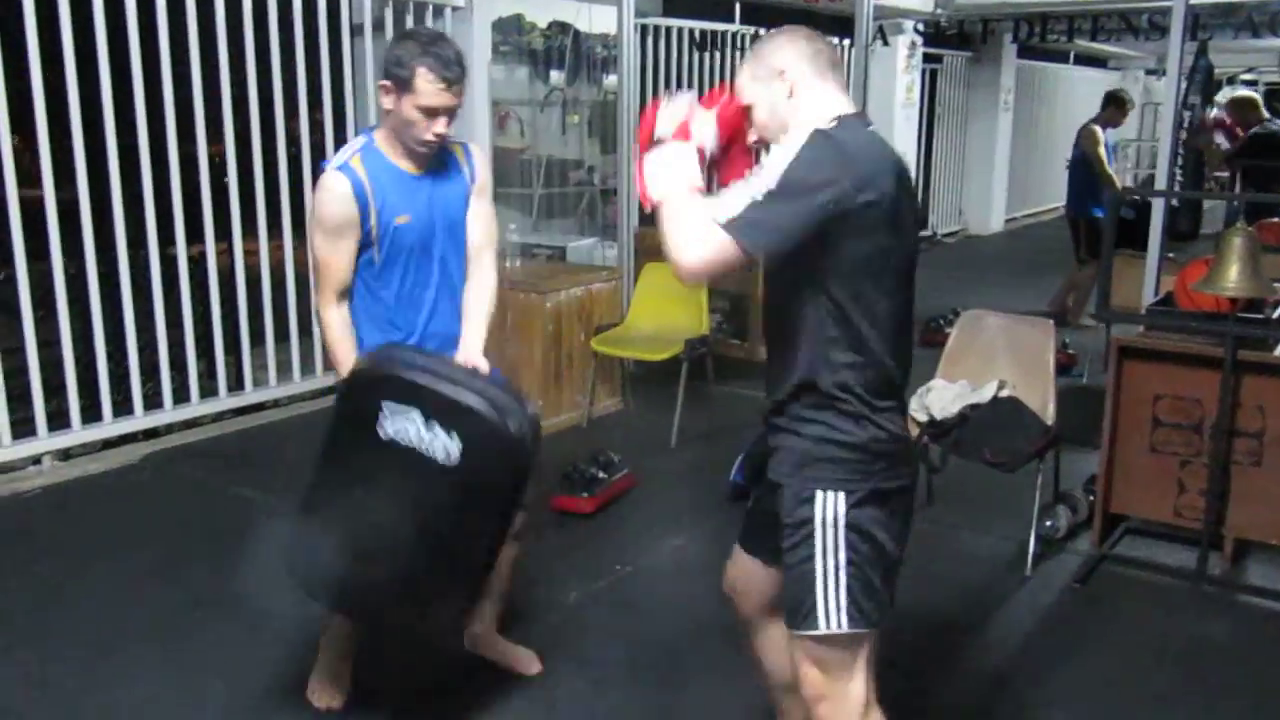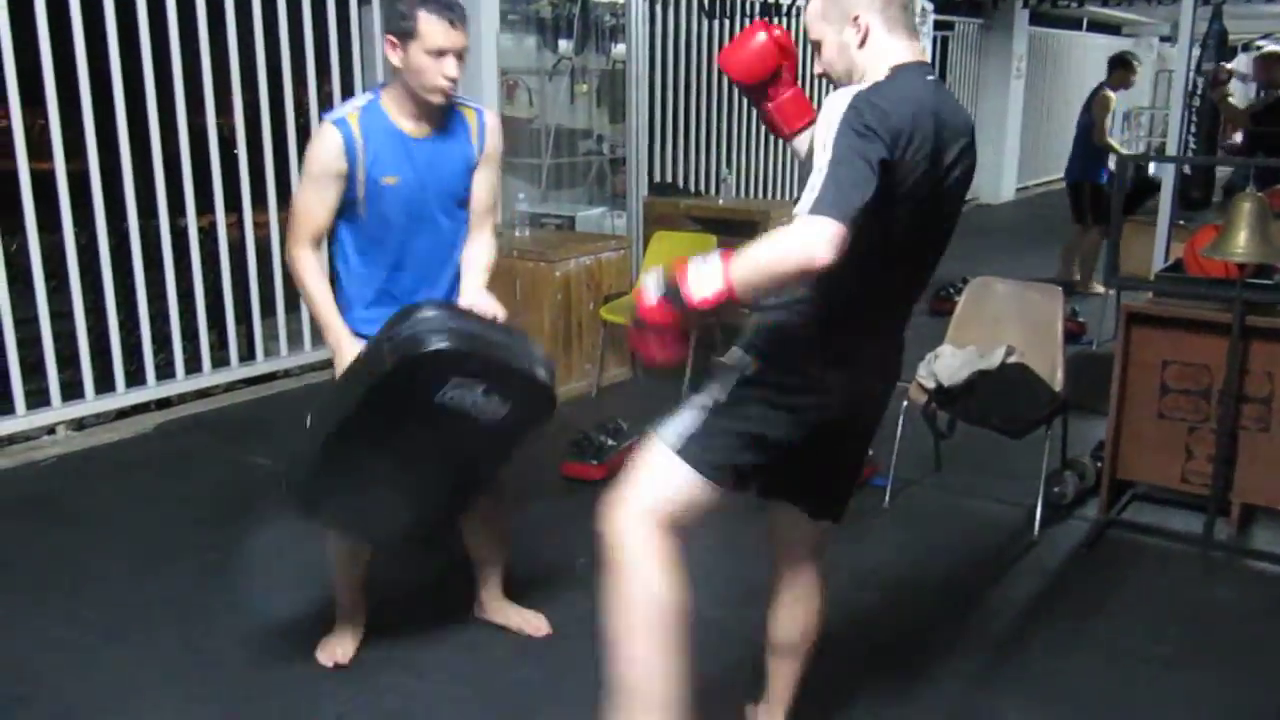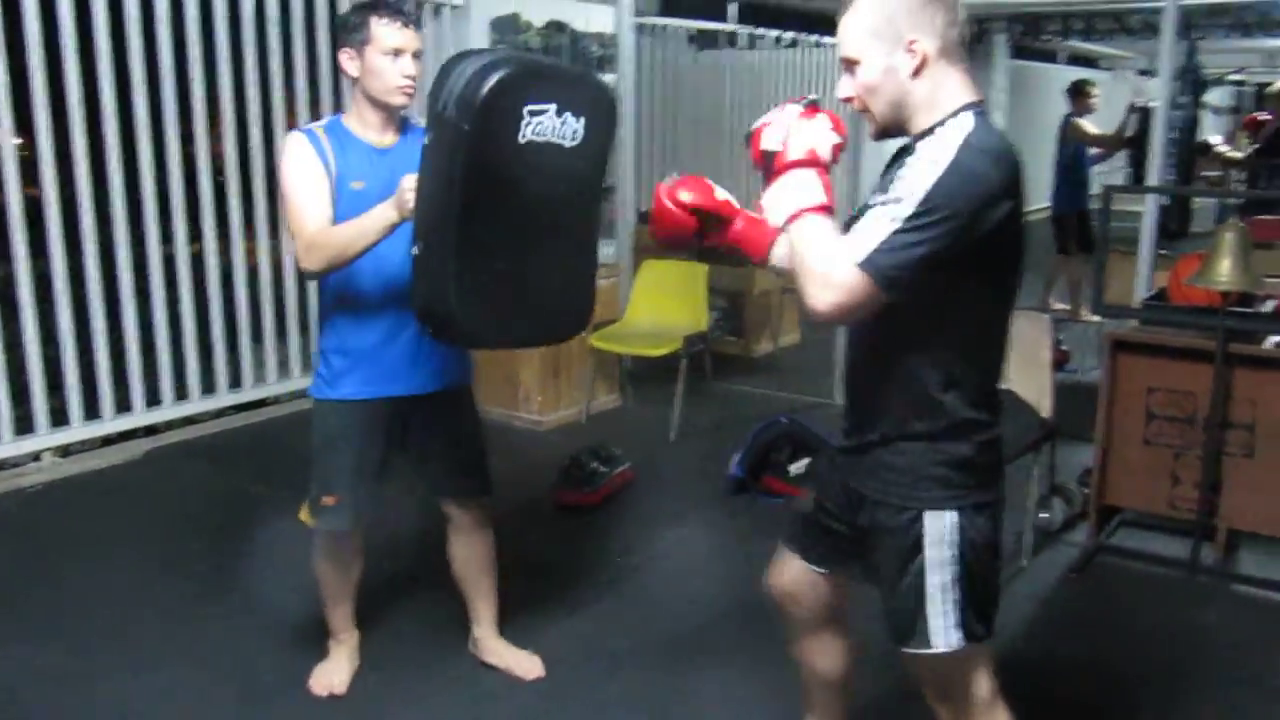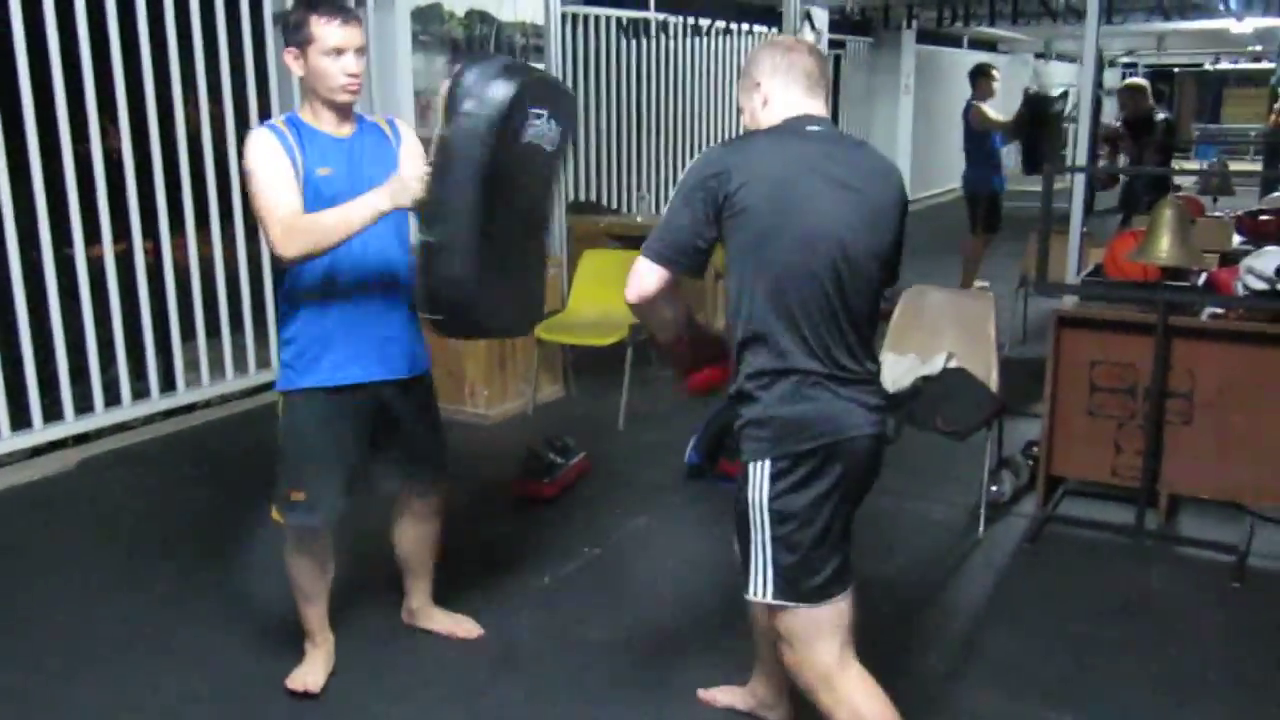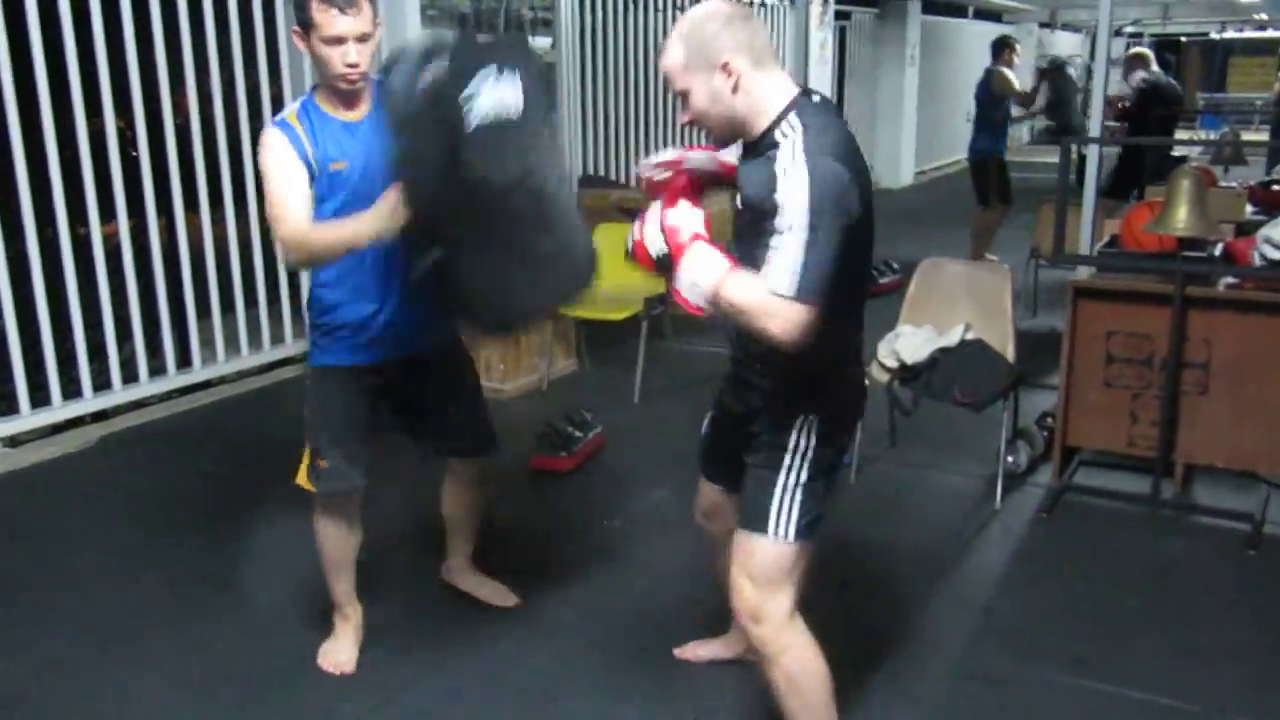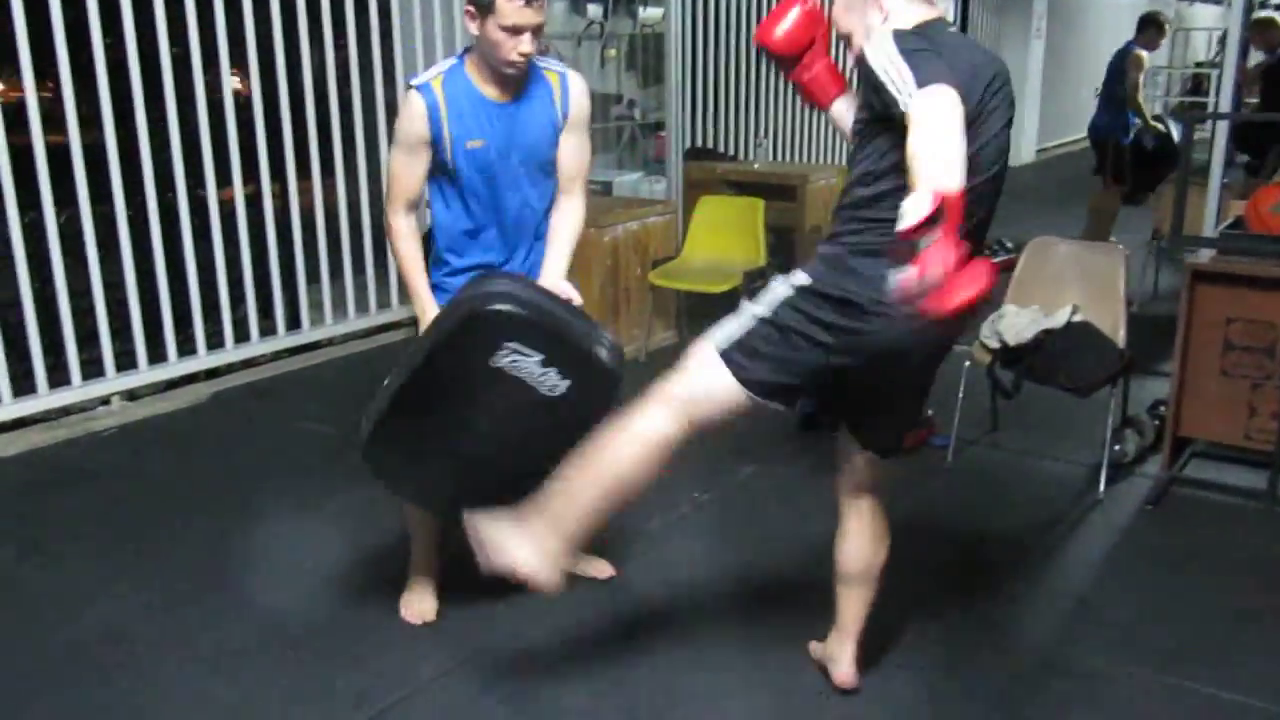
dt=0.7s
person 1, frame 1
left shoulder: (822, 154)
right shoulder: (871, 161)
left elbow: (697, 255)
left wrist: (671, 161)
right wrist: (738, 176)
left hip: (842, 462)
right hip: (817, 441)
right knee: (753, 588)
person 1, frame 2
left shoulder: (866, 105)
right shoulder: (947, 119)
left elbow: (816, 243)
left wrist: (692, 288)
right wrist: (774, 93)
left hip: (793, 364)
right hip: (860, 379)
left knee: (637, 517)
right knee: (795, 557)
person 1, frame 3
left shoulder: (968, 159)
right shoulder: (925, 152)
left elbow: (832, 295)
right elbow: (830, 265)
left wrist: (796, 173)
right wrist: (727, 223)
left hip: (931, 477)
right hip: (871, 452)
right knee: (803, 593)
person 1, frame 4
left shoulder: (730, 165)
right shoulder: (884, 175)
left elbow: (643, 289)
left wrist: (691, 345)
left hip: (794, 428)
right hip: (859, 418)
left knee: (819, 655)
right knee: (766, 557)
person 1, frame 5
left shoulder: (807, 161)
right shoulder: (790, 125)
left elbow: (786, 321)
left wrist: (689, 248)
left hip: (802, 403)
right hip: (760, 383)
left knee: (762, 600)
right knee: (716, 512)
right ankle: (742, 638)
person 1, frame 6
right shoulder: (990, 67)
left elbow: (935, 119)
left wrist: (931, 217)
right wrist: (810, 70)
left hip: (847, 293)
right hip: (922, 322)
left knee: (672, 406)
right knee: (860, 484)
left ankle: (539, 539)
right ankle: (844, 649)
person 2, frame 1
left shoulder: (469, 161)
right shoulder: (346, 183)
left elbow: (481, 264)
right elbow: (332, 302)
left wrist: (471, 349)
left hip: (465, 378)
left knee: (505, 515)
left ankle: (483, 630)
right ankle: (336, 649)
person 2, frame 2
left shoulder: (480, 127)
right shoulder: (342, 135)
left elbow: (480, 228)
right elbow: (302, 248)
left wrist: (473, 289)
right wrist: (341, 340)
right hip: (374, 345)
left ankle: (490, 595)
right ankle: (348, 611)
person 2, frame 3
right shoulder: (310, 147)
right elbow: (313, 254)
right wrist: (395, 209)
left hip: (438, 367)
right hip: (353, 376)
left knee: (468, 506)
right knee: (336, 521)
left ankle: (486, 634)
right ankle: (342, 639)
person 2, frame 4
left shoulder: (394, 136)
right shoulder: (273, 143)
right elbow: (289, 242)
right wrist: (386, 195)
left hip: (401, 355)
right hip: (320, 368)
left knee: (423, 491)
right knee: (308, 517)
left ankle: (419, 603)
right ankle: (318, 639)
person 2, frame 5
right shoulder: (287, 137)
right elbow: (295, 243)
right wrist: (382, 220)
left hip: (428, 328)
right hip: (347, 344)
left knee: (469, 455)
right knee: (340, 490)
left ankle: (460, 567)
right ankle: (347, 614)
person 2, frame 6
left shoulder: (566, 89)
right shoulder: (428, 100)
left elbow: (571, 194)
right elbow: (401, 212)
left wrist: (551, 275)
right wrist: (427, 311)
left hip: (541, 292)
right hip: (460, 297)
right ankle: (423, 570)
person 3, frame 1
left shoulder: (1099, 132)
right shoulder: (1093, 132)
right elbow: (1104, 172)
left wrist: (1118, 195)
left hip: (1091, 207)
right hip: (1085, 209)
left knee: (1086, 261)
right knee: (1094, 262)
left ankle: (1059, 302)
right ankle: (1075, 314)
person 3, frame 2
left shoulder: (1102, 93)
right shoulder: (1106, 97)
right elbow: (1100, 139)
left hip: (1083, 171)
right hip: (1088, 174)
left knee: (1085, 226)
right knee: (1098, 227)
left ankle: (1067, 271)
right ankle: (1086, 282)
person 3, frame 3
left shoulder: (1075, 125)
right shoulder: (1075, 125)
left elbow: (1090, 158)
right elbow: (1110, 142)
left wrist: (1119, 146)
right wrist: (1128, 116)
left hip: (1069, 201)
right hip: (1072, 203)
left knee: (1066, 254)
right knee: (1080, 255)
left ankle: (1047, 300)
right ankle: (1078, 310)
person 3, frame 4
left shoulder: (981, 108)
right shoulder: (977, 108)
left elbow: (999, 135)
right elbow: (1007, 128)
left hip: (983, 181)
right hip: (983, 183)
left knee: (980, 234)
right knee: (983, 235)
left ankle: (968, 281)
right ankle: (966, 286)
person 3, frame 5
left shoulder: (988, 77)
right shoulder: (1002, 74)
right elbow: (1026, 101)
right wrist: (1040, 80)
left hip: (981, 150)
right hip: (991, 152)
left knee: (986, 206)
right knee: (998, 206)
left ankle: (977, 254)
right ankle: (979, 255)
person 3, frame 6
left shoulder: (1126, 51)
right shoulder: (1139, 55)
right elbow: (1133, 97)
left wrist: (1135, 121)
right wrist: (1149, 123)
left hip: (1105, 128)
right hip: (1112, 131)
left knee: (1108, 186)
right knee: (1116, 188)
left ankle: (1092, 237)
right ankle: (1098, 240)
